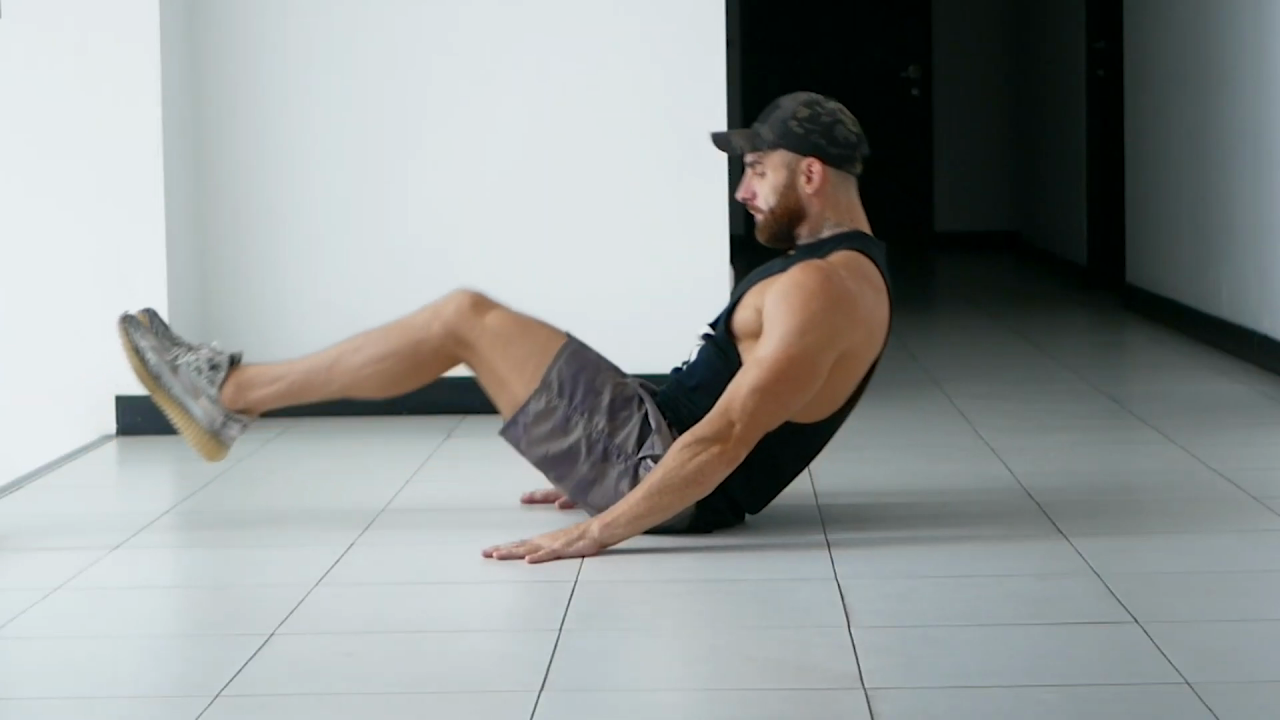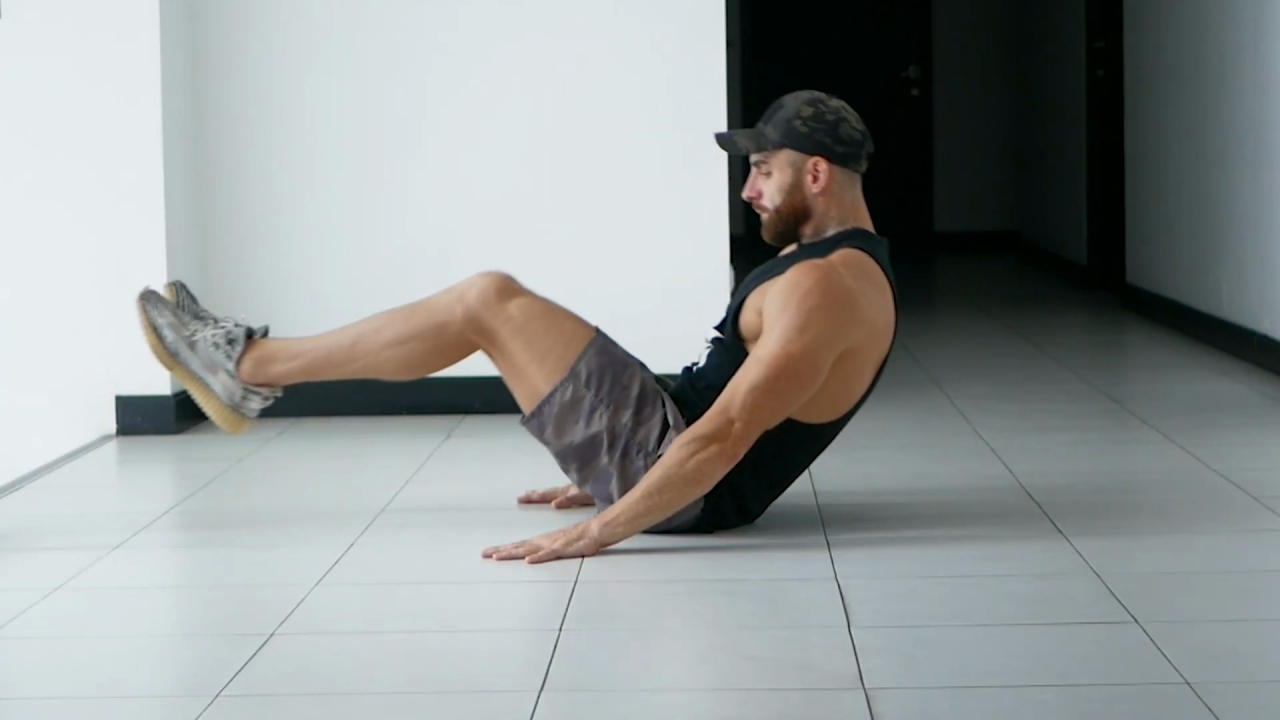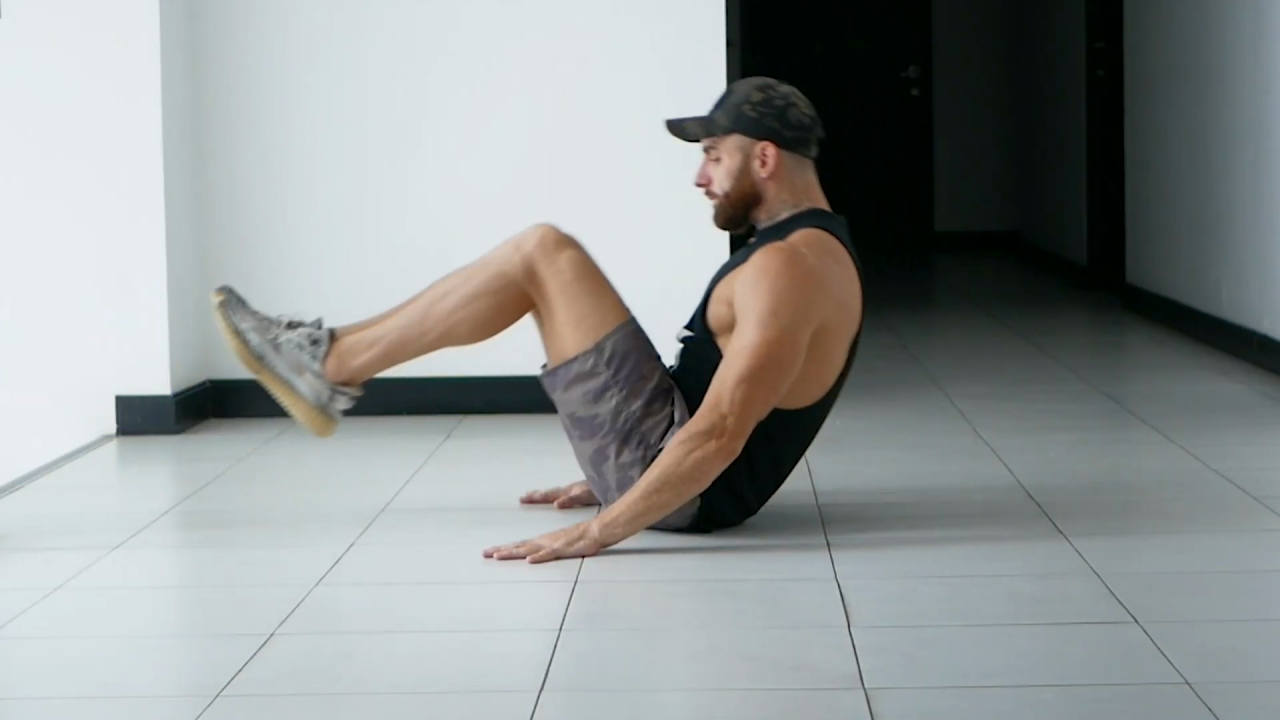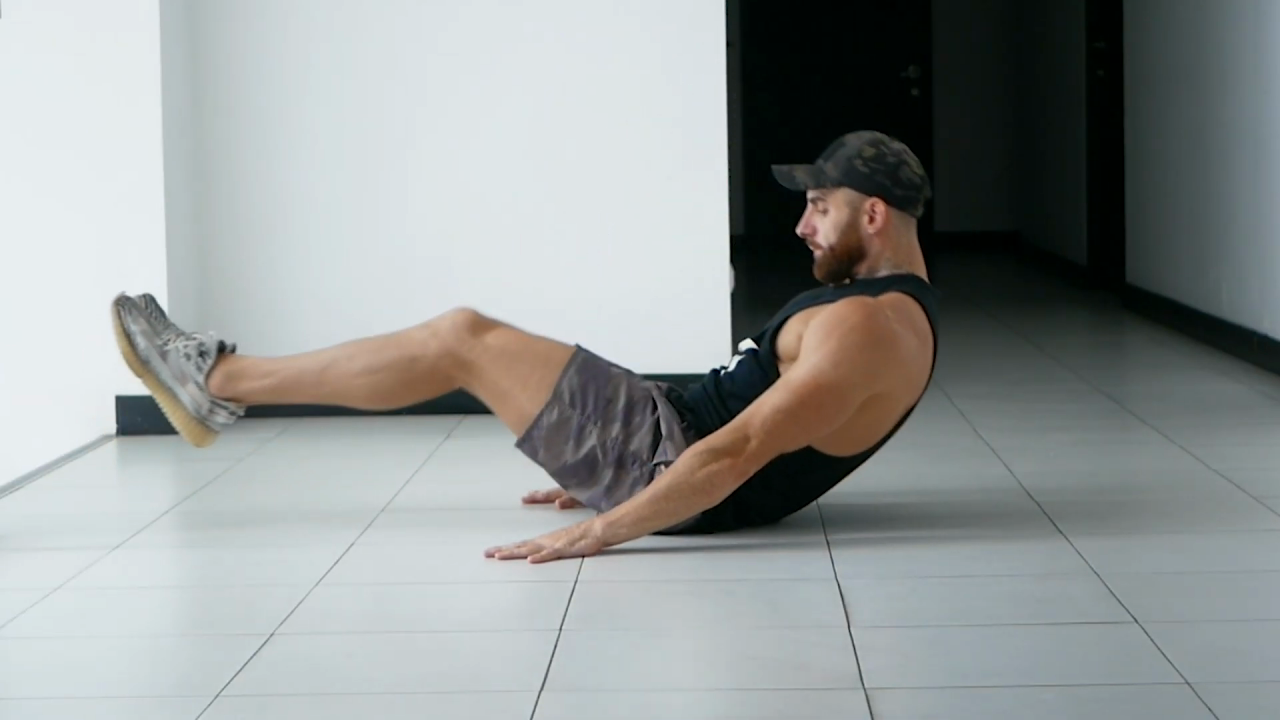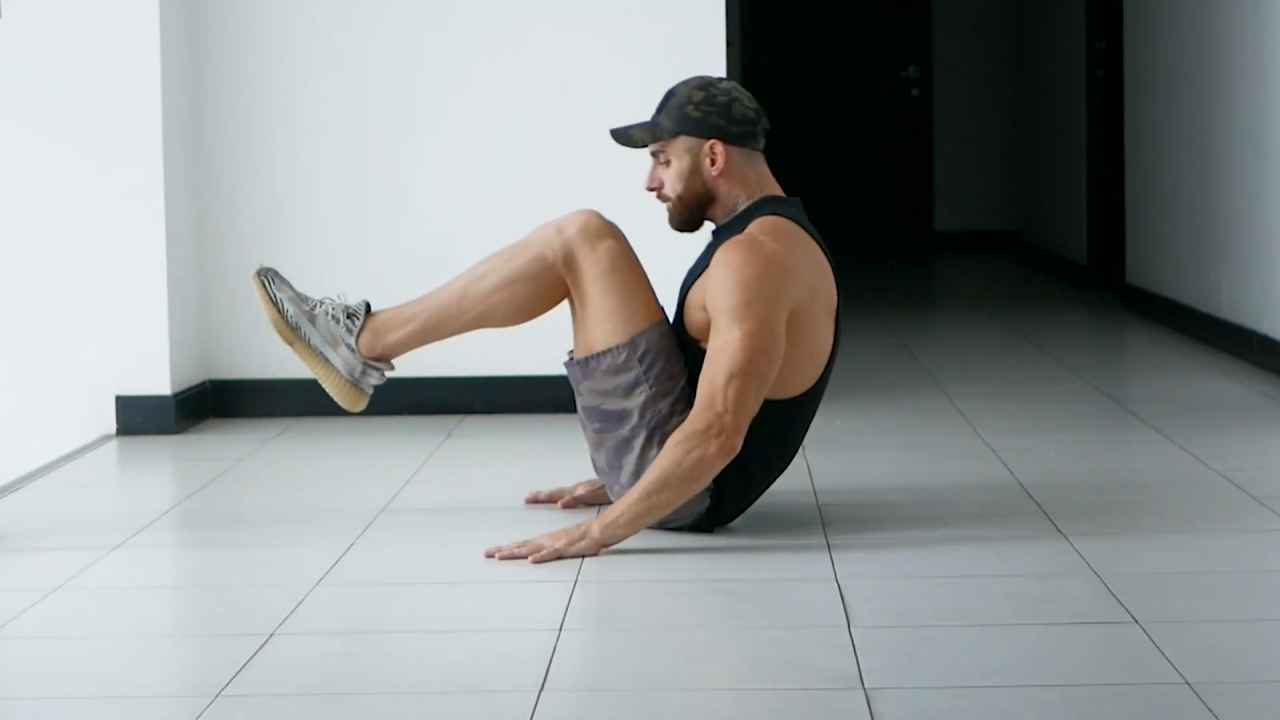
dt=1s
person 1, frame 1
left shoulder: (825, 288)
right shoulder: (839, 266)
left elbow: (726, 439)
left wrist: (596, 532)
right wrist: (598, 478)
left hip: (655, 465)
right hip: (665, 459)
left knee: (465, 318)
right knee: (481, 329)
left ankle: (228, 392)
right ankle: (243, 390)
person 1, frame 2
left shoulder: (826, 287)
right shoulder: (844, 268)
left elbow: (724, 439)
left wrist: (598, 530)
right wrist: (600, 470)
left hip: (675, 475)
right hip: (671, 447)
left knee: (489, 299)
right knee: (495, 307)
left ankle: (245, 368)
right ankle: (250, 361)
person 1, frame 3
left shoulder: (789, 268)
right shoulder: (804, 243)
left elbow: (718, 436)
left wrist: (598, 533)
right wrist: (615, 480)
left hip: (688, 492)
right hip: (674, 469)
left knee: (541, 251)
right knee: (543, 268)
left ankle: (329, 364)
right ankle: (340, 358)
person 1, frame 4
left shoulder: (869, 329)
right shoulder: (886, 305)
left elbow: (737, 454)
left wrist: (601, 531)
right wrist: (601, 472)
left hip: (667, 453)
right hip: (673, 438)
left knee: (461, 335)
right knee: (475, 341)
left ankle: (214, 382)
person 1, frame 5
left shoulder: (753, 257)
right shoulder: (773, 234)
left elbow: (715, 436)
left wrist: (599, 533)
right wrist: (621, 479)
left hip: (691, 485)
right hip: (680, 467)
left knee: (584, 237)
right knee: (579, 247)
left ankle: (363, 342)
right ankle: (370, 338)
